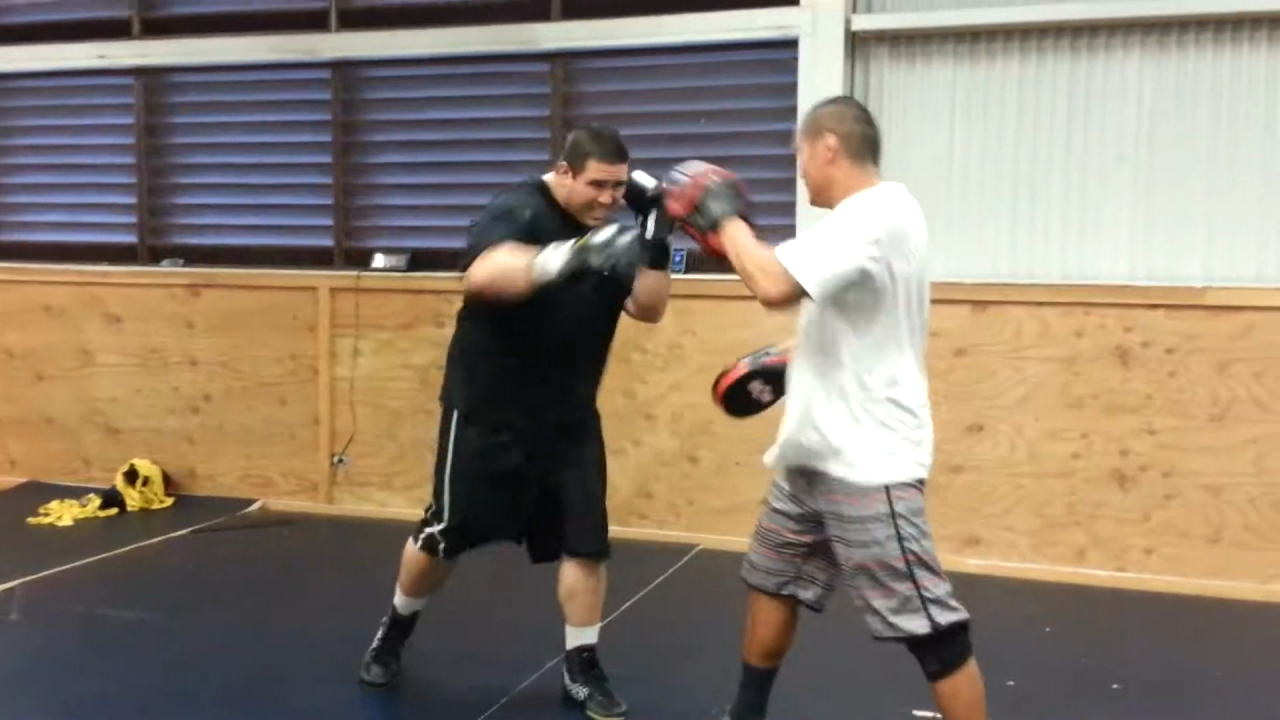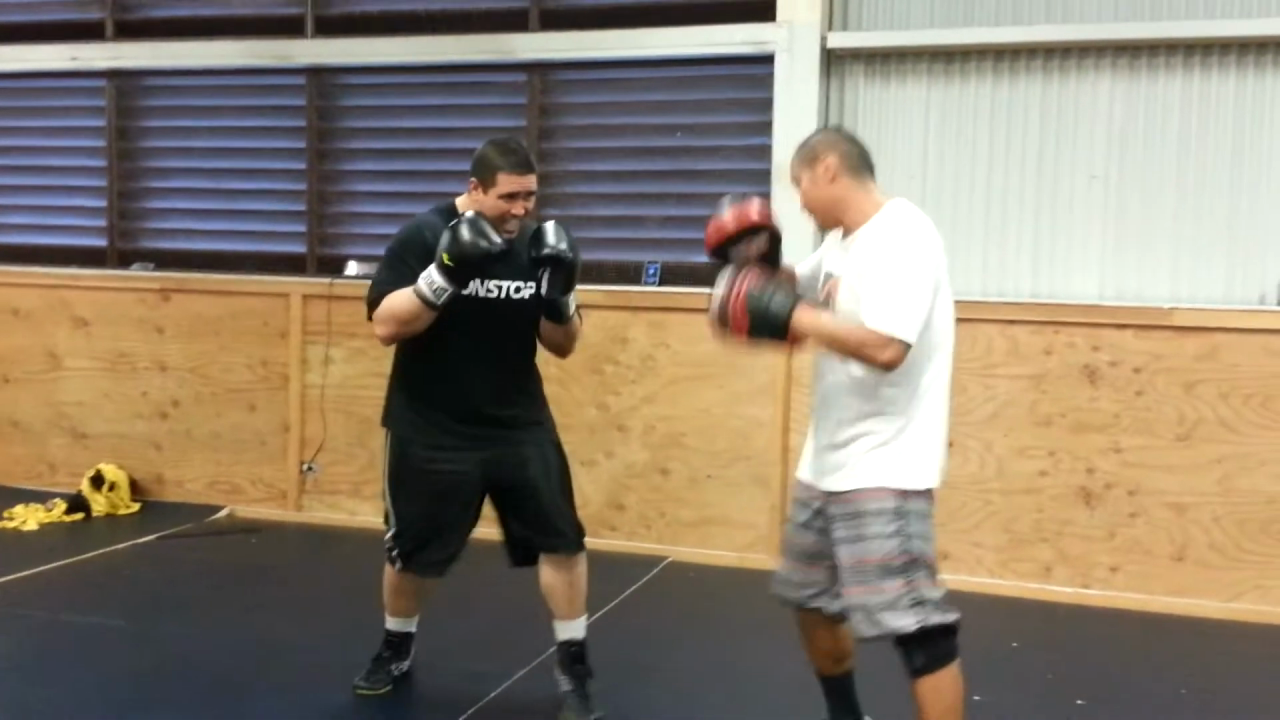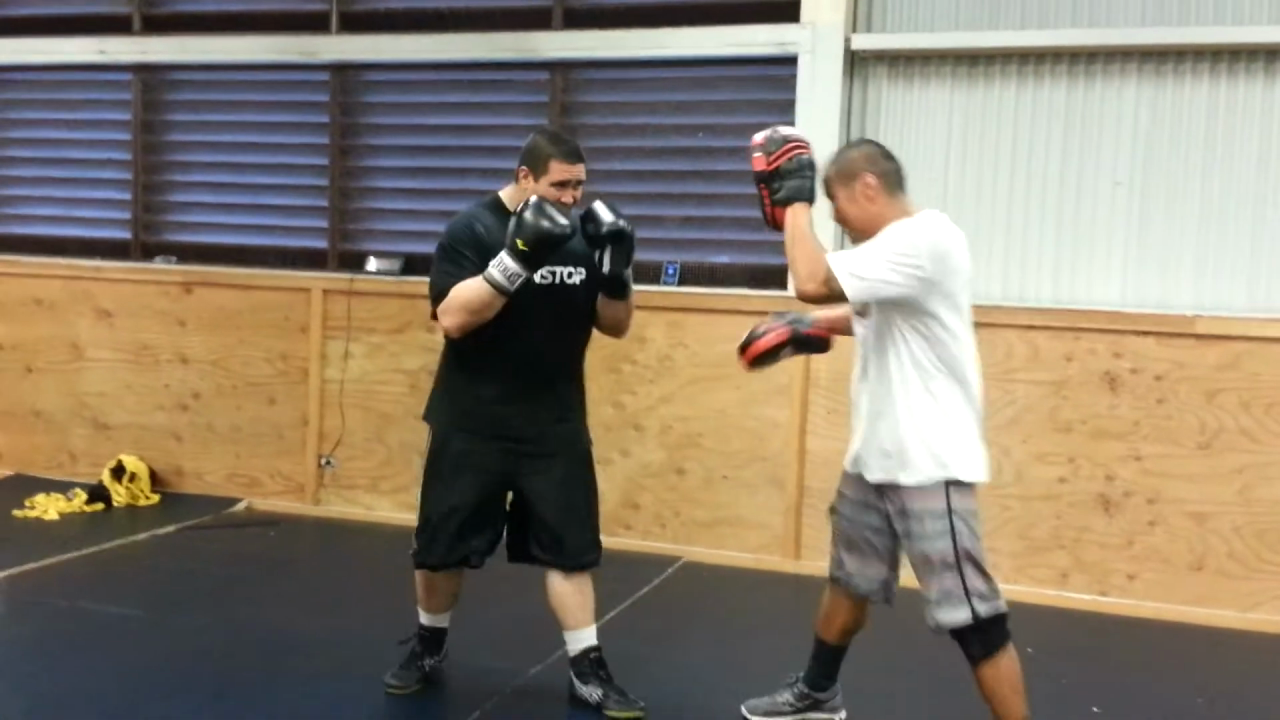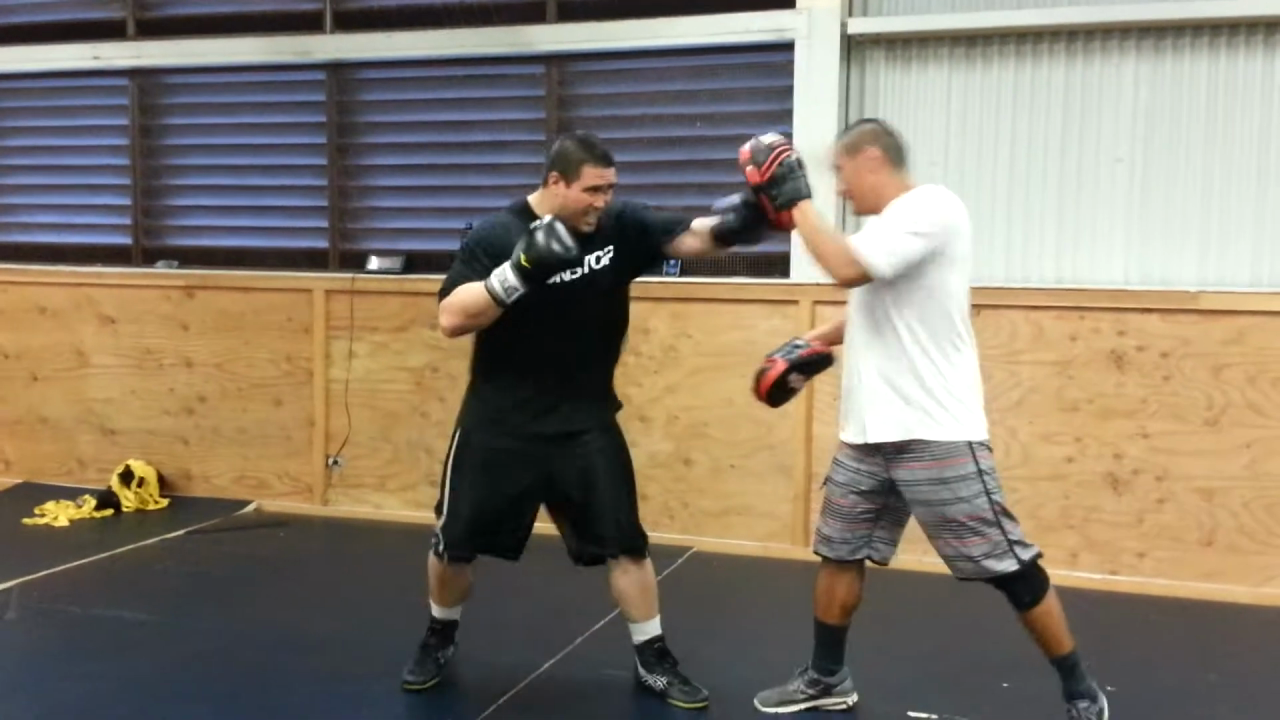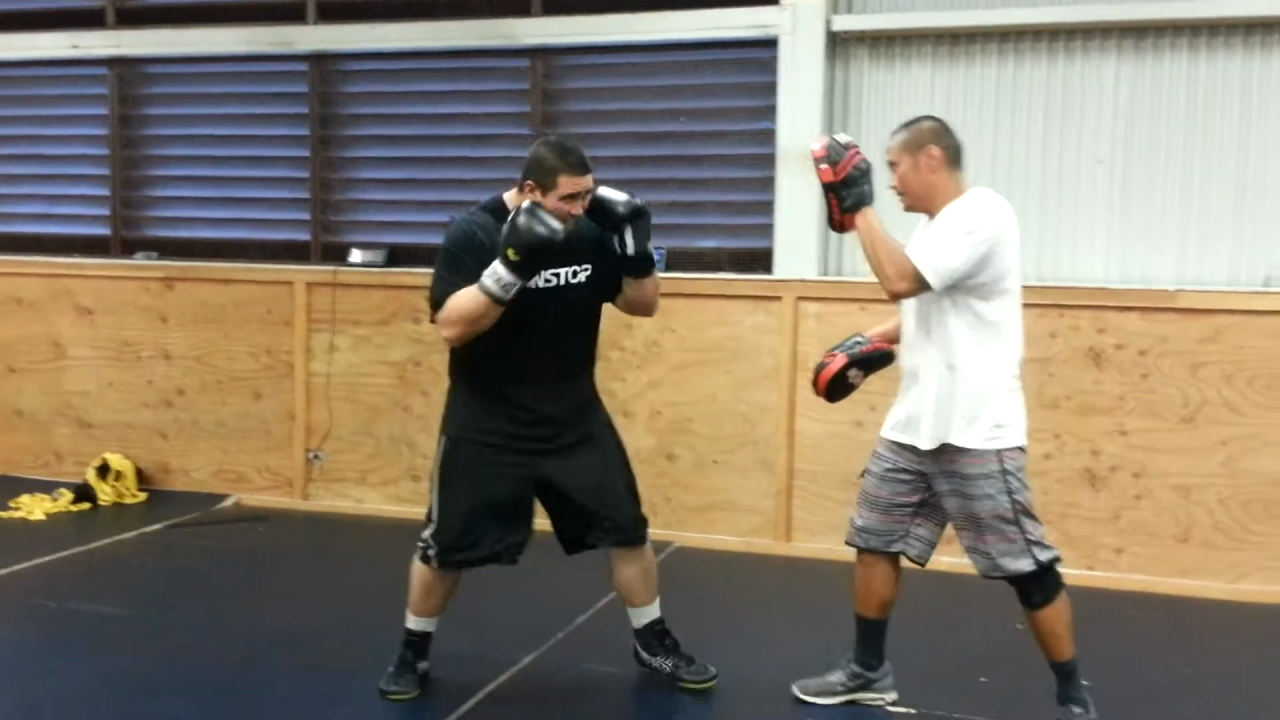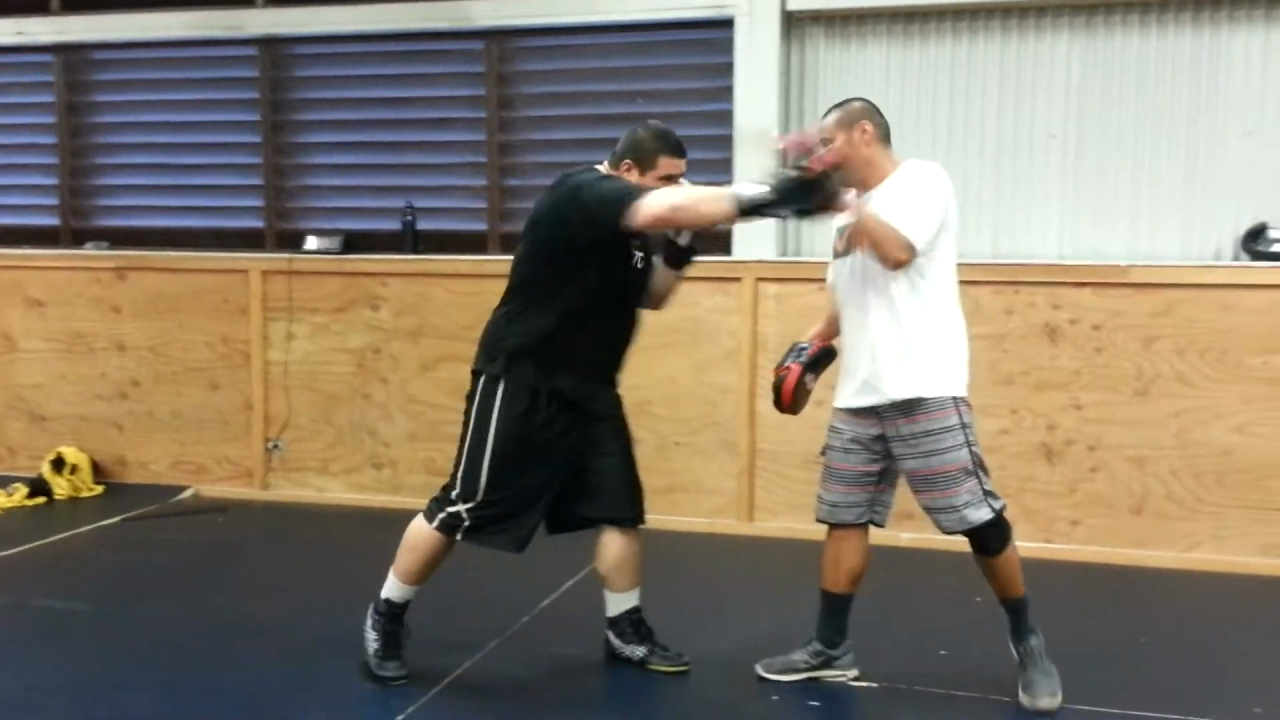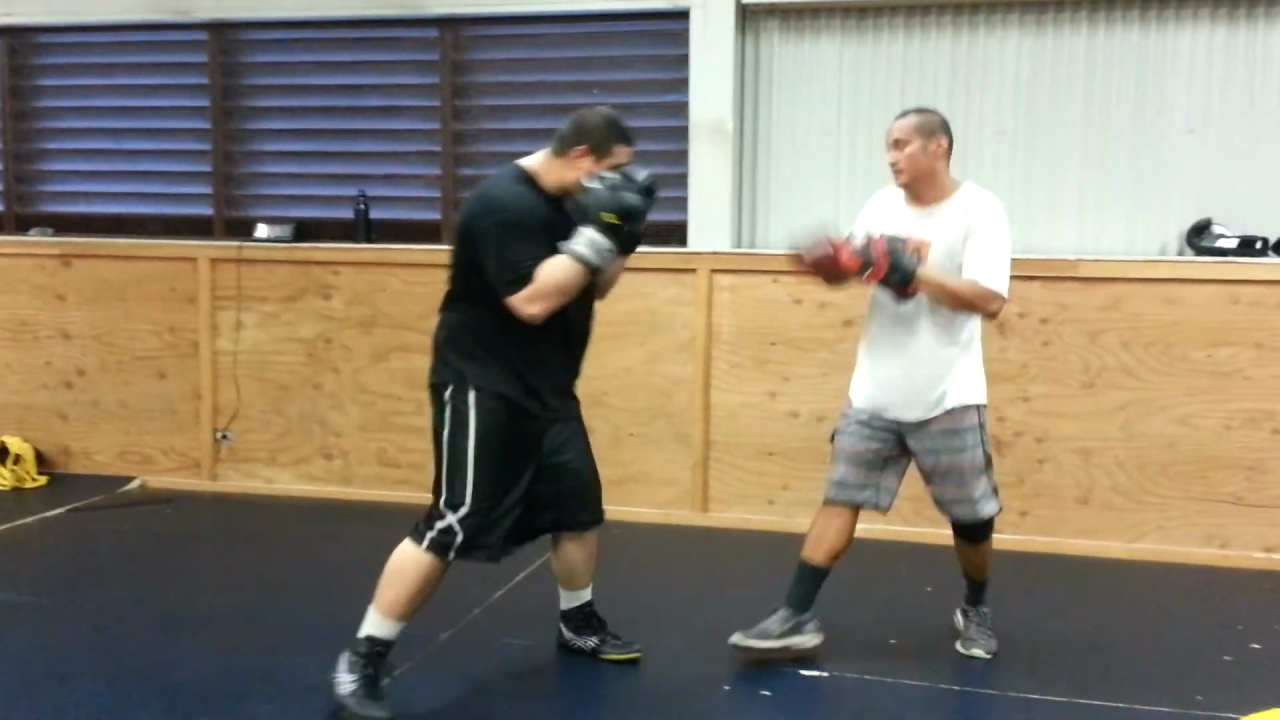
dt=0.4s
person 1, frame 1
left shoulder: (880, 215)
right shoulder: (858, 218)
left elbow: (776, 285)
left wrist: (726, 220)
right wrist: (785, 362)
left hip: (869, 463)
right hip: (815, 451)
left knee: (924, 622)
right knee: (771, 582)
person 1, frame 2
left shoulder: (902, 237)
right shoulder: (845, 243)
left elbow: (884, 347)
right elbow: (803, 298)
left wrist: (786, 315)
right wrist: (762, 266)
left hip: (884, 469)
right hip: (828, 463)
left knee: (915, 628)
right knee: (814, 605)
person 1, frame 3
left shoulder: (924, 240)
right shoulder: (900, 243)
left elbow: (813, 283)
left wrist: (794, 202)
right wrist: (807, 325)
left hip: (930, 467)
right hip: (876, 458)
left knee: (970, 616)
right knee: (850, 582)
person 1, frame 4
left shoulder: (930, 210)
right shoulder: (886, 223)
left elbow: (844, 268)
left wrist: (795, 200)
right wrist: (808, 345)
left hip: (938, 433)
right hip: (870, 431)
left knee: (1007, 566)
right knee: (838, 550)
person 1, frame 5
left shoulder: (981, 216)
right shoulder: (934, 223)
left elbow: (899, 280)
left wrist: (858, 204)
right wrist: (869, 343)
left hip: (976, 435)
right hip: (913, 425)
left knee: (1029, 568)
right knee: (872, 541)
right ankle: (868, 671)
person 1, frame 6
left shoulder: (921, 181)
right shoulder: (856, 209)
left elbow: (896, 254)
left wrist: (843, 201)
right wrist: (810, 344)
left hip: (924, 390)
right hip: (860, 393)
left knee: (978, 519)
right knee: (843, 517)
left ankle: (1028, 643)
right ankle: (830, 648)
person 1, frame 7
left shoulder: (979, 211)
right shoulder: (880, 206)
left elbow: (990, 301)
right elbow: (856, 270)
left wrist: (917, 275)
right wrist: (835, 267)
left hip: (946, 397)
right hip: (877, 392)
left knee: (973, 515)
right knee: (842, 497)
left ankle: (976, 611)
right ankle: (797, 616)
person 2, frame 1
left shoulder: (611, 229)
right shoulder: (516, 212)
left elbow: (650, 307)
right elbow: (484, 276)
left wrist: (654, 232)
right wrist: (571, 260)
left hip: (568, 413)
right hip: (487, 410)
left knee: (585, 543)
right knee: (446, 534)
left ankle: (582, 668)
right ankle: (395, 629)
person 2, frame 2
left shoulder: (534, 244)
right shoulder: (421, 236)
left elbow: (563, 345)
right elbow: (385, 326)
left wrist: (558, 293)
right wrist: (446, 267)
left hip: (517, 423)
right hip: (429, 427)
left knee: (561, 537)
right knee: (410, 551)
left ankle: (572, 665)
right ankle: (396, 648)
person 2, frame 3
left shoulder: (582, 238)
right shoulder: (470, 230)
left elbow: (616, 325)
right elbow: (453, 319)
left wrist: (615, 262)
right wrist: (517, 253)
left hip: (555, 427)
right hip: (471, 426)
left knee: (570, 552)
right knee: (439, 550)
left ankle: (588, 670)
right ankle: (428, 644)
person 2, frame 4
left shoulder: (620, 224)
right shoulder: (495, 234)
left elbow: (695, 237)
right elbow: (450, 319)
left wrist: (738, 218)
right wrist: (521, 267)
left hip: (586, 424)
right hip: (499, 422)
left knee: (623, 544)
right knee: (455, 542)
left ankle: (654, 659)
right ankle: (438, 639)
person 2, frame 5
left shoulder: (593, 232)
right shoulder: (471, 233)
left elbow: (644, 304)
right elbow: (453, 327)
left wrist: (633, 238)
right wrist: (513, 262)
left hip: (575, 419)
right hip: (486, 425)
left knee: (626, 530)
right knee: (444, 546)
left ankle: (655, 643)
right ankle: (414, 650)
person 2, frame 6
left shoulder: (642, 220)
right shoulder: (587, 196)
left elbow: (652, 297)
right elbow: (670, 208)
left wrist: (676, 241)
right wrist: (767, 194)
left hip: (587, 389)
right hip: (521, 380)
left knee: (615, 510)
right knee: (467, 510)
left ankle: (625, 631)
right ankle: (387, 616)
person 2, frame 7
left shoulder: (561, 203)
right shoulder: (506, 203)
left elbow: (596, 284)
right elbow: (532, 301)
left wrist: (621, 225)
right wrist: (600, 235)
left hip: (543, 387)
right hip: (482, 388)
left knee: (578, 508)
right knee: (452, 526)
left ankle: (579, 623)
right ankle: (362, 659)
